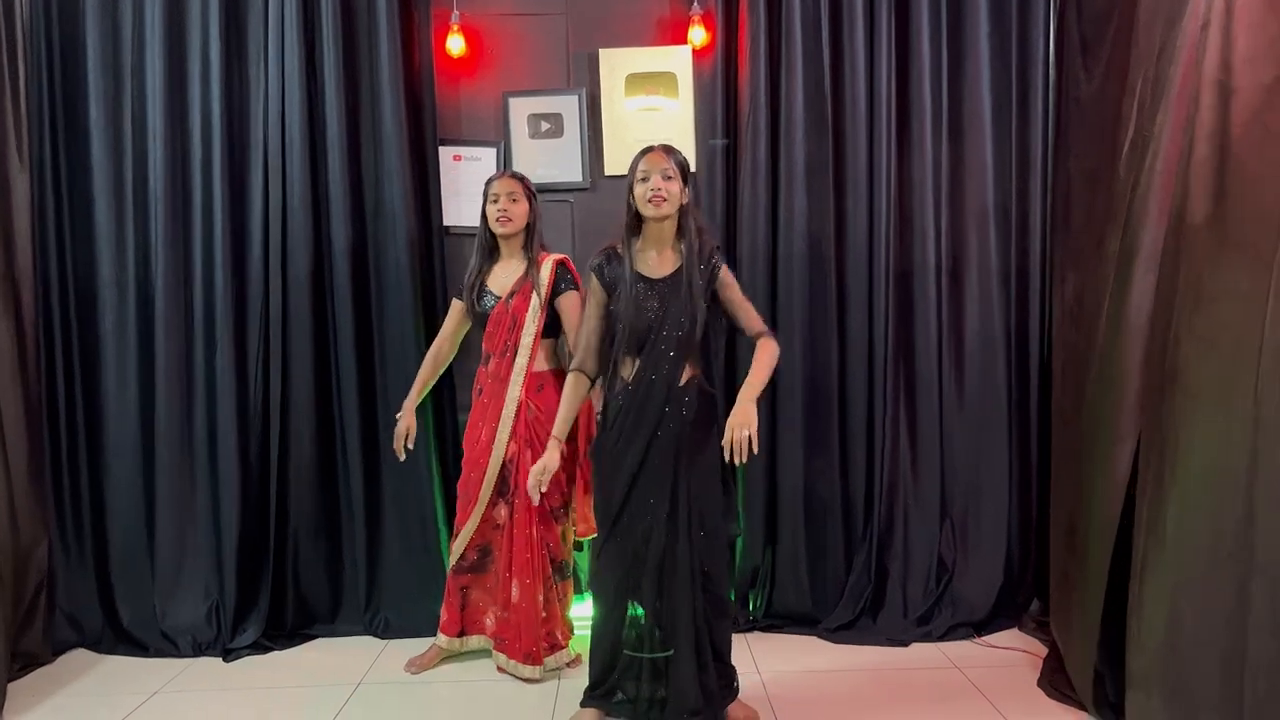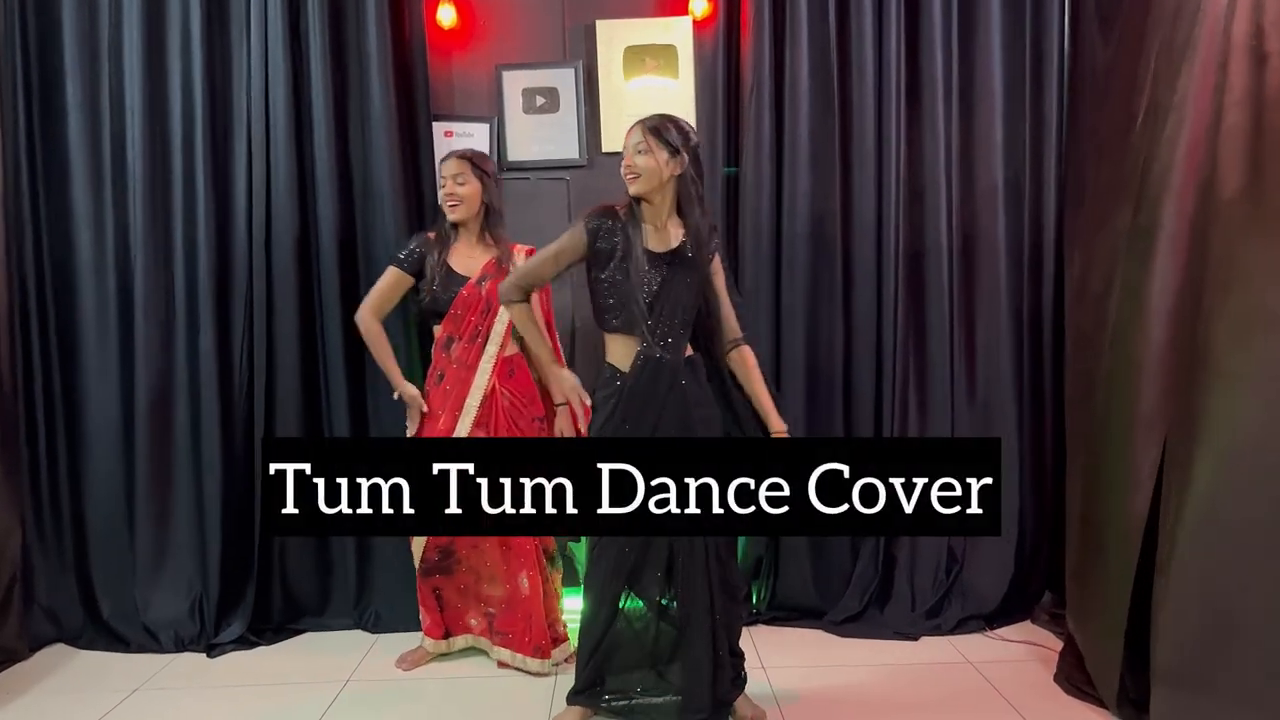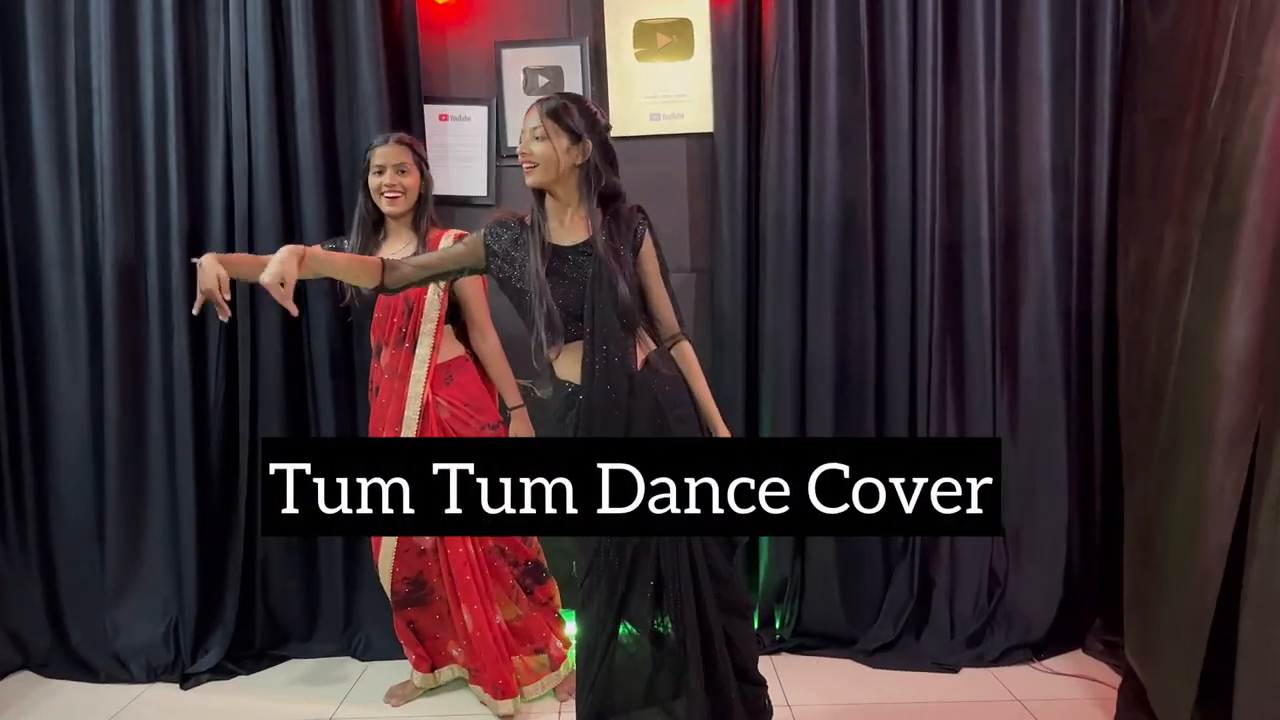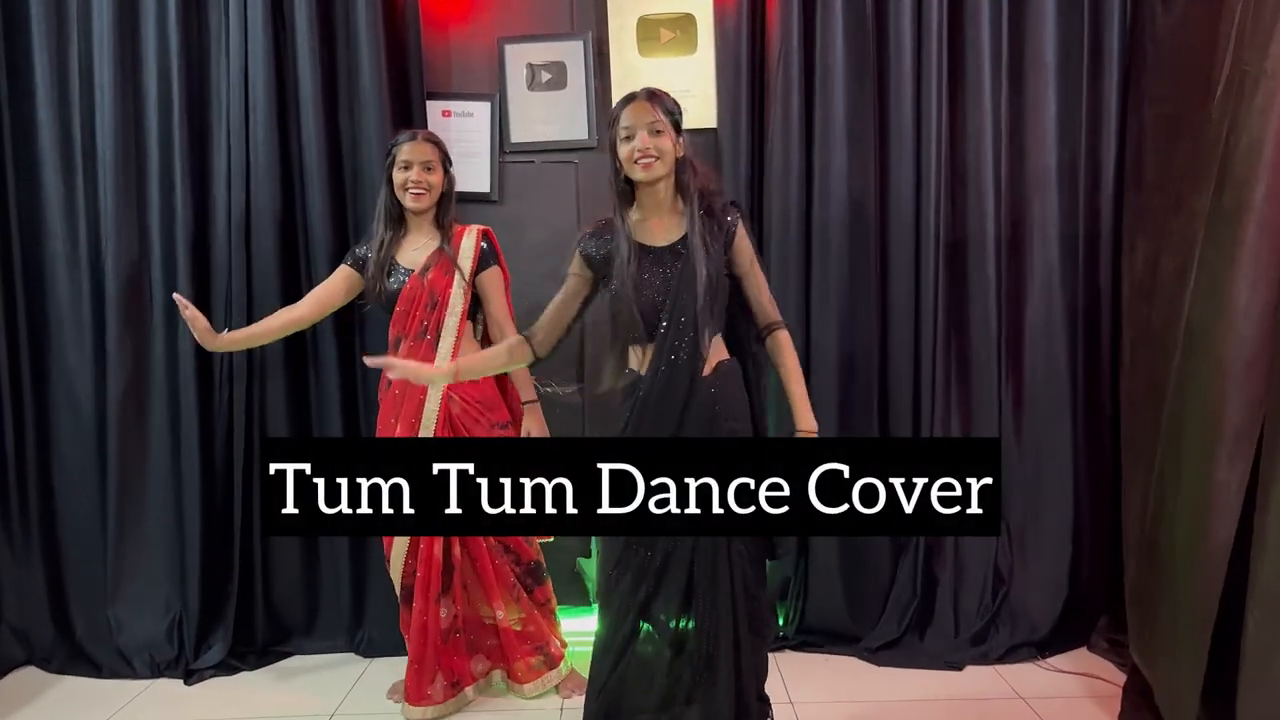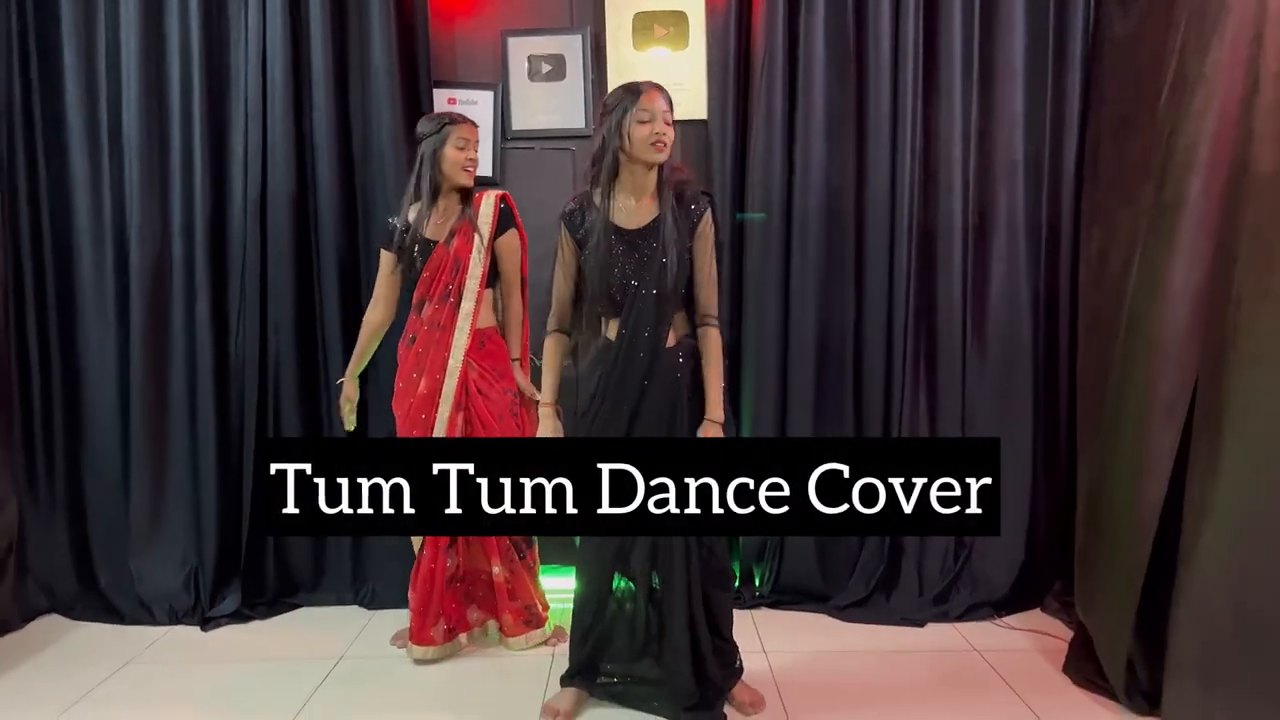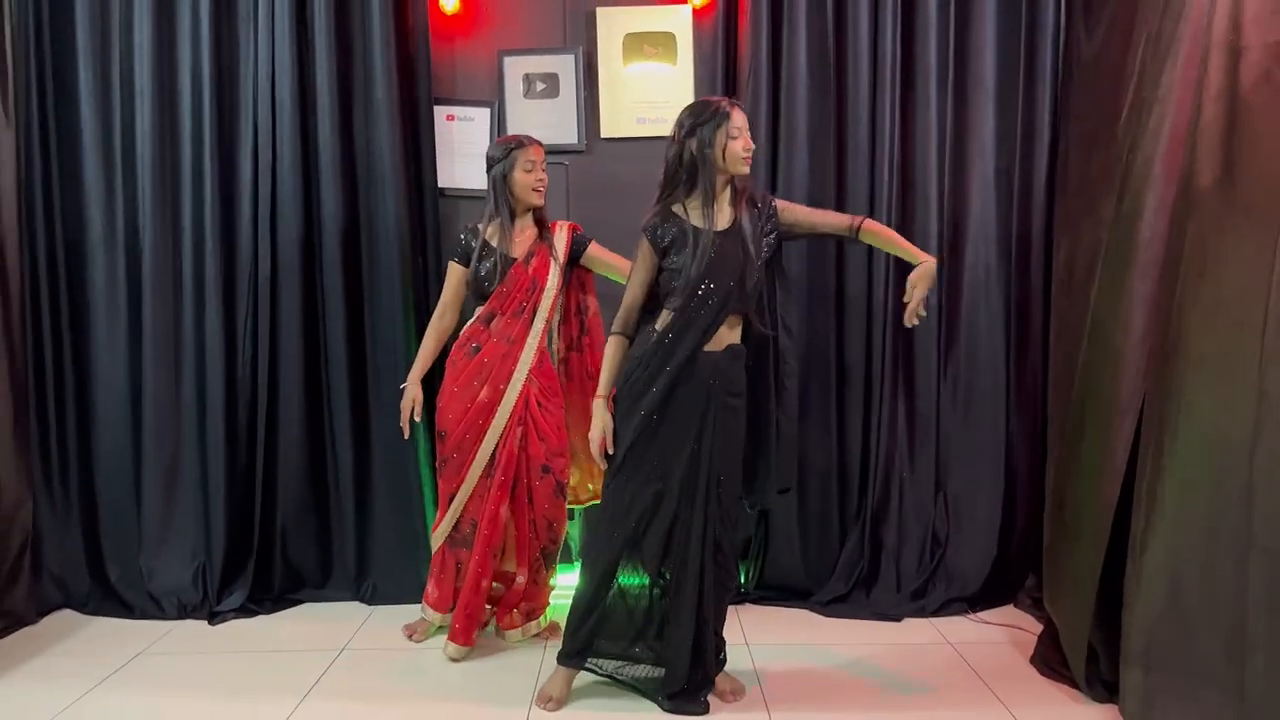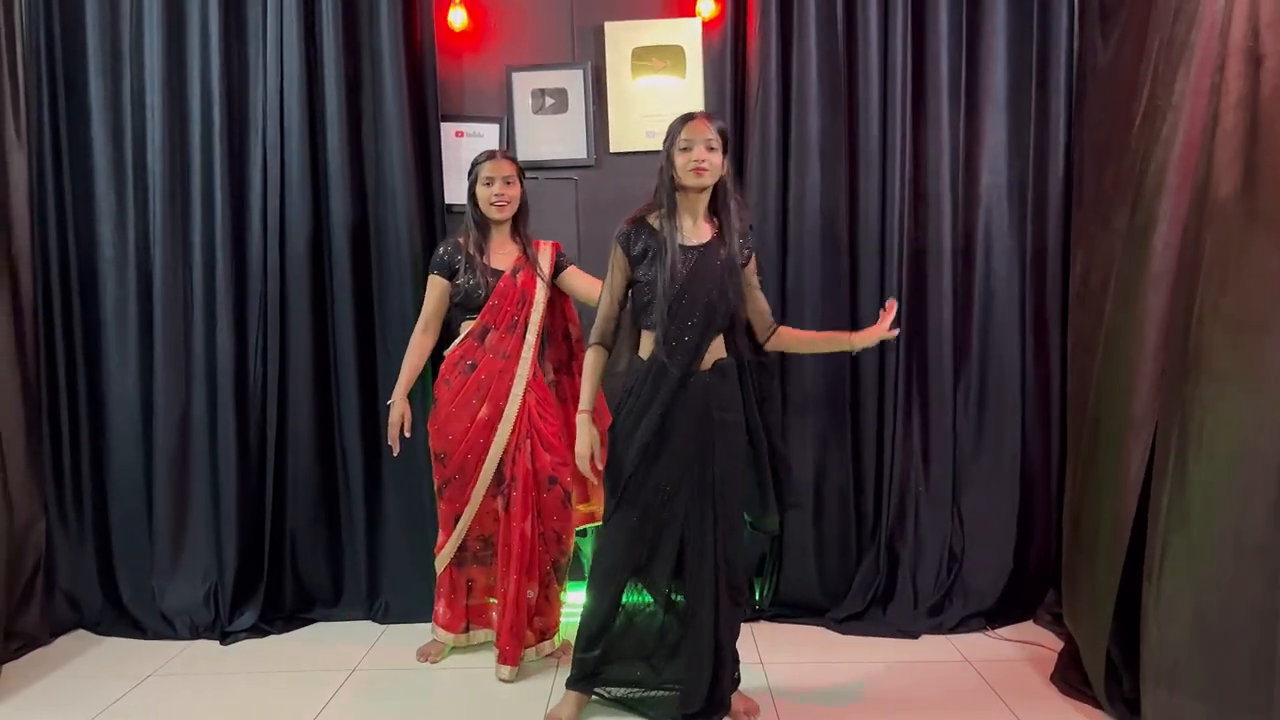
dt=0.7s
person 1, frame 1
left shoulder: (705, 264)
right shoulder: (608, 266)
left elbow: (765, 340)
right elbow: (584, 363)
left wrist: (746, 399)
right wrist: (556, 443)
left hip: (690, 423)
right hip: (626, 421)
left knee: (701, 556)
right knee: (622, 555)
person 1, frame 2
left shoulder: (701, 242)
right shoulder: (601, 228)
left elbow: (730, 340)
right elbow: (512, 288)
left wrist: (773, 422)
right wrist: (552, 371)
left hip: (689, 401)
right hip: (624, 404)
left knee: (705, 545)
right knee: (620, 547)
person 1, frame 3
left shoulder: (628, 226)
right shoulder: (508, 240)
left elbow: (672, 333)
right elbow: (391, 273)
left wrist: (718, 428)
right wrist: (302, 253)
left hip: (661, 407)
right hip: (592, 418)
left knee: (699, 567)
right knee: (610, 576)
person 1, frame 4
left shoulder: (720, 223)
right shoulder: (604, 242)
left elbow: (771, 325)
right elbow: (534, 341)
left wrist: (806, 425)
right wrist: (439, 371)
left hip: (716, 410)
right hip: (646, 416)
left knee: (724, 573)
right knee: (634, 577)
person 1, frame 5
left shoulder: (691, 210)
right shoulder: (581, 216)
left elbow: (709, 319)
right elbow: (560, 323)
left wrist: (713, 418)
right wrist: (547, 408)
left hip: (679, 380)
right hip: (608, 383)
left knee: (693, 529)
right knee: (607, 530)
person 1, frame 6
left shoulder: (760, 213)
right shoulder: (666, 224)
left elbow: (855, 225)
right elbow: (625, 320)
left wrist: (921, 260)
right wrist: (601, 401)
left hip: (721, 383)
right hip: (655, 381)
left knee: (708, 525)
right knee: (620, 519)
left ankle: (698, 661)
right ankle: (573, 655)
person 1, frame 7
left shoulder: (736, 242)
right shoulder: (637, 235)
left elbow: (766, 333)
right elbow: (603, 335)
left wrist: (857, 340)
right wrist: (586, 416)
left hip: (717, 401)
right hip: (648, 400)
left knee: (714, 544)
right knee: (625, 542)
person 2, frame 1
left shoulder: (554, 270)
right shoulder: (476, 276)
right elbow: (443, 344)
left wrist: (596, 415)
right wrist: (409, 409)
left hip: (541, 406)
right hip: (490, 407)
left knee: (540, 522)
right knee: (477, 518)
left ankle: (539, 639)
right ankle: (454, 633)
person 2, frame 2
left shoulder: (517, 260)
right shoulder: (422, 252)
left elbow: (537, 336)
right elbow: (367, 316)
left wrist: (562, 404)
right wrist: (401, 385)
left hip: (512, 396)
right hip: (446, 397)
left ankle: (534, 634)
right ankle: (441, 631)
person 2, frame 3
left shoulder: (451, 246)
right shoulder: (356, 251)
left elbow: (483, 334)
right elbow: (264, 267)
left wrist: (517, 409)
right wrist: (217, 261)
left hip: (457, 403)
right hip: (392, 408)
left knee: (490, 534)
right knee: (405, 543)
left ankle: (544, 659)
right ankle: (433, 662)
person 2, frame 4
left shoulder: (473, 244)
right shoulder: (374, 253)
left elbow: (503, 330)
right elbow: (304, 312)
left wrist: (530, 404)
right wrist: (222, 340)
left hip: (470, 401)
right hip: (404, 405)
left knee: (496, 534)
right knee: (416, 541)
left ankle: (541, 658)
right ankle: (438, 667)
person 2, frame 5
left shoulder: (493, 210)
right shoulder: (402, 224)
left elbow: (513, 292)
right elbow: (381, 306)
left wrist: (518, 361)
right wrist: (352, 373)
left hip: (482, 363)
right hip: (421, 367)
left ankle: (520, 615)
right ankle: (441, 614)
person 2, frame 6
left shoulder: (562, 239)
right shoulder: (473, 240)
left elbow: (632, 271)
right elbow: (444, 314)
right wrist: (415, 379)
left hip: (532, 380)
right hip: (472, 376)
left knee: (534, 493)
right knee: (466, 490)
left ankle: (520, 608)
right ankle: (447, 604)
person 2, frame 7
left shoulder: (544, 256)
right shoulder: (453, 254)
left elbow: (604, 294)
right elbow: (426, 327)
right wrist: (400, 393)
left hip: (525, 394)
right hip: (464, 392)
left knee: (539, 505)
right knee: (464, 507)
left ankle: (531, 628)
right ankle: (455, 623)
